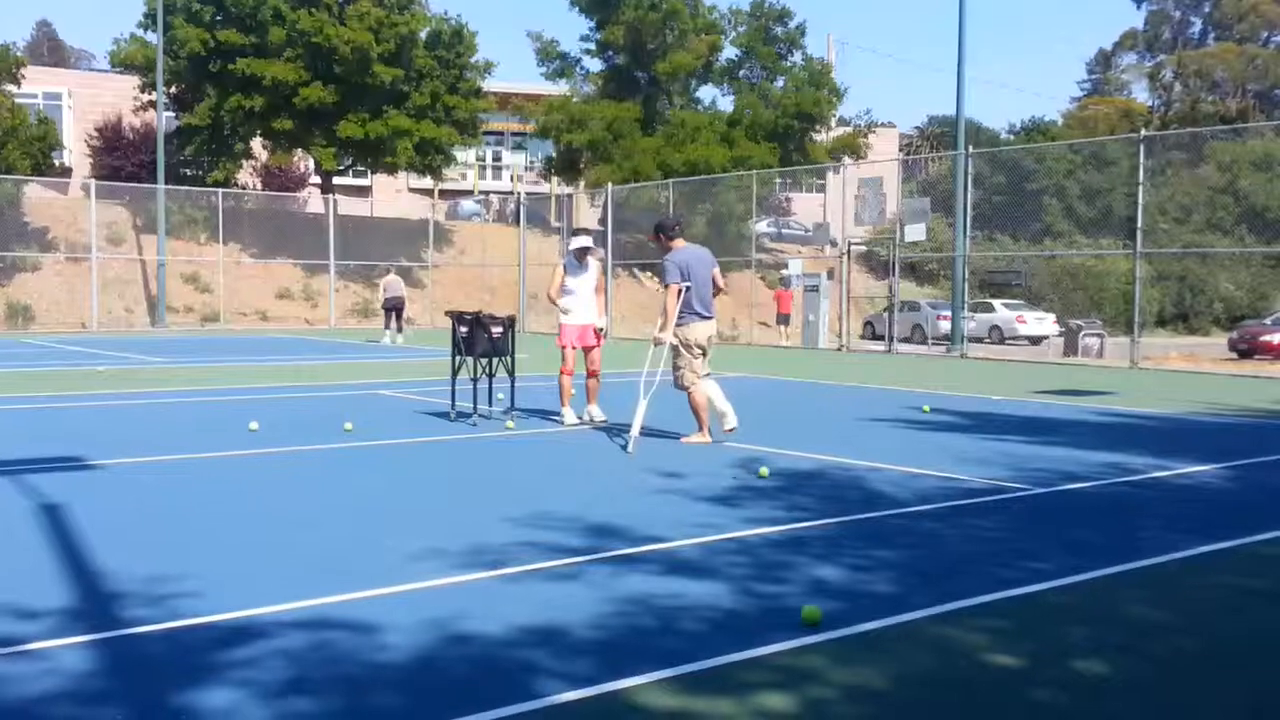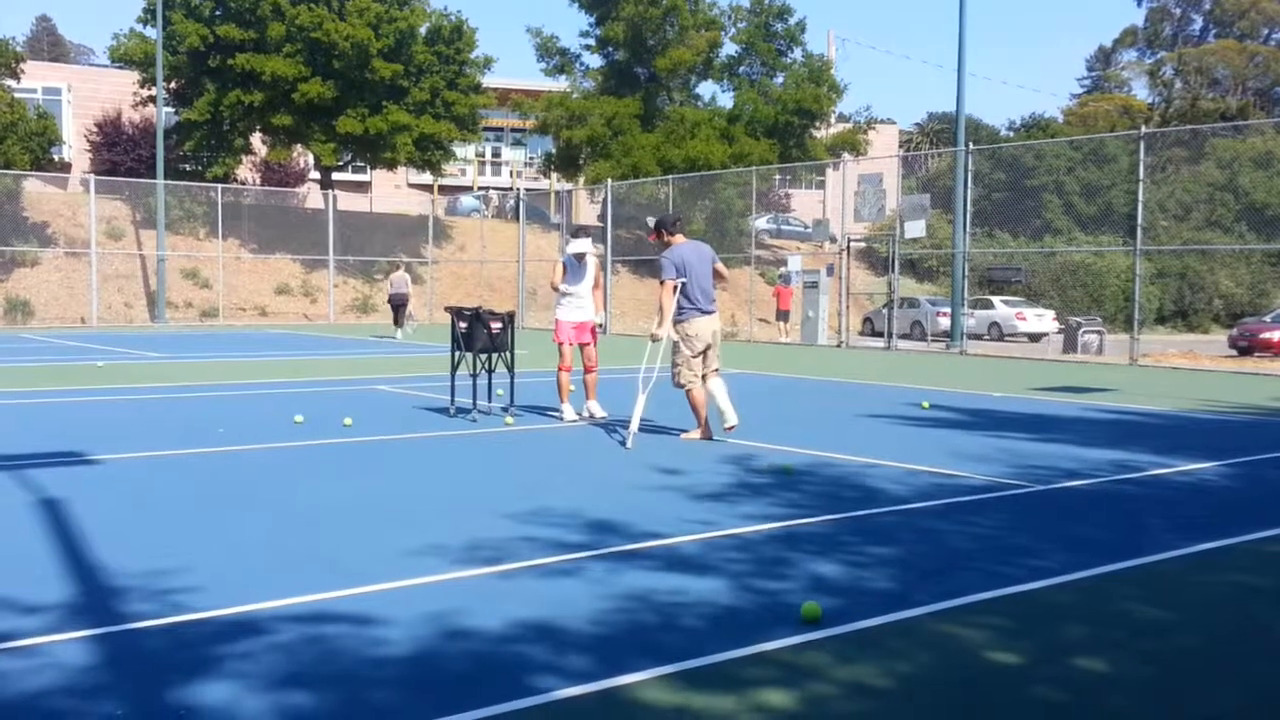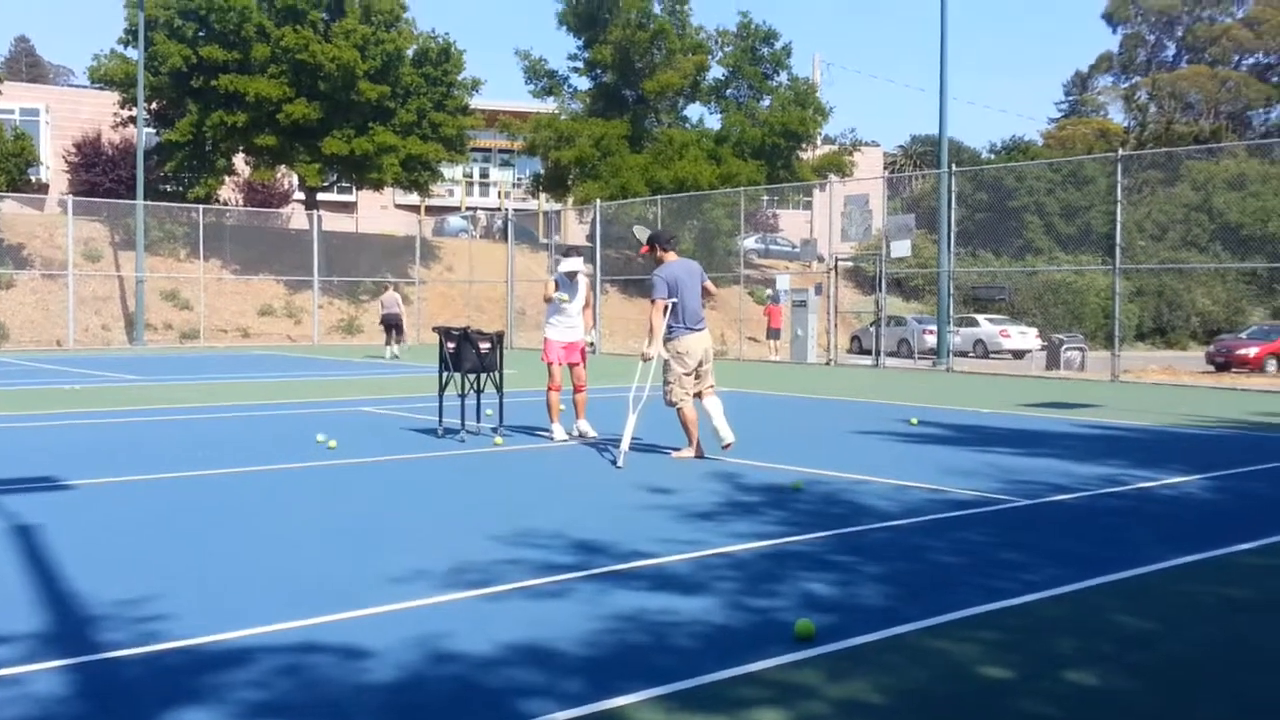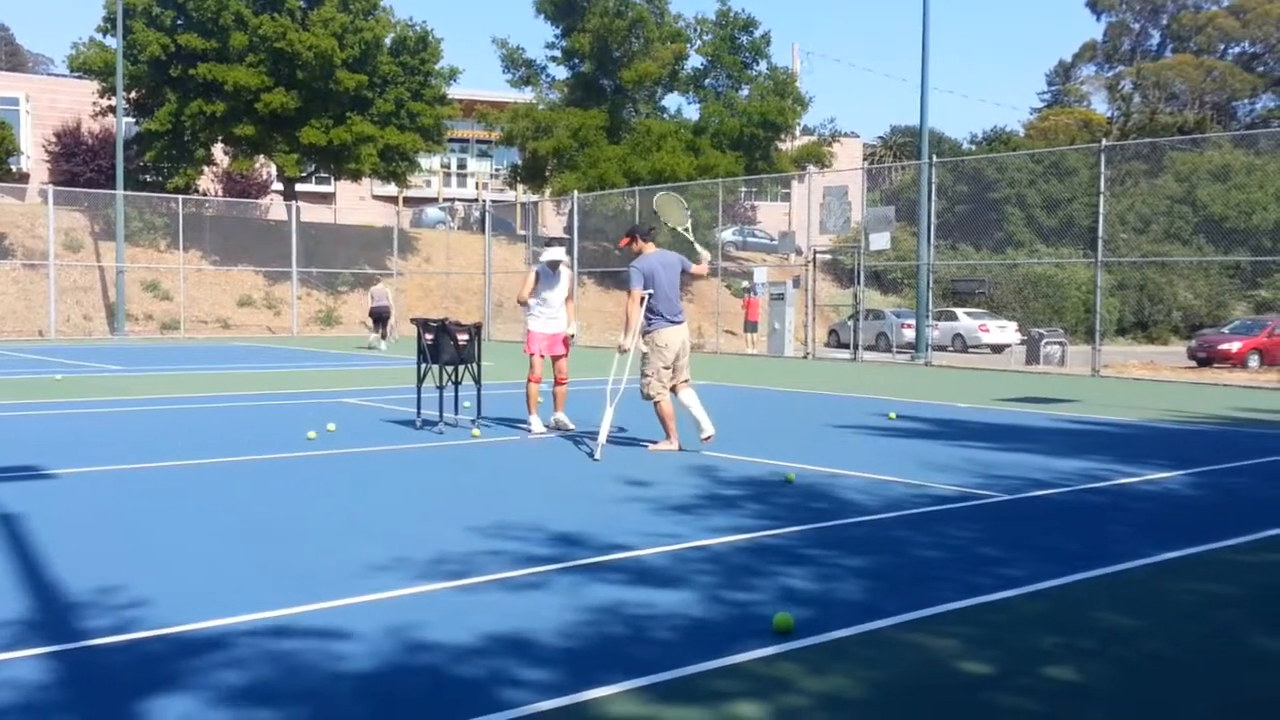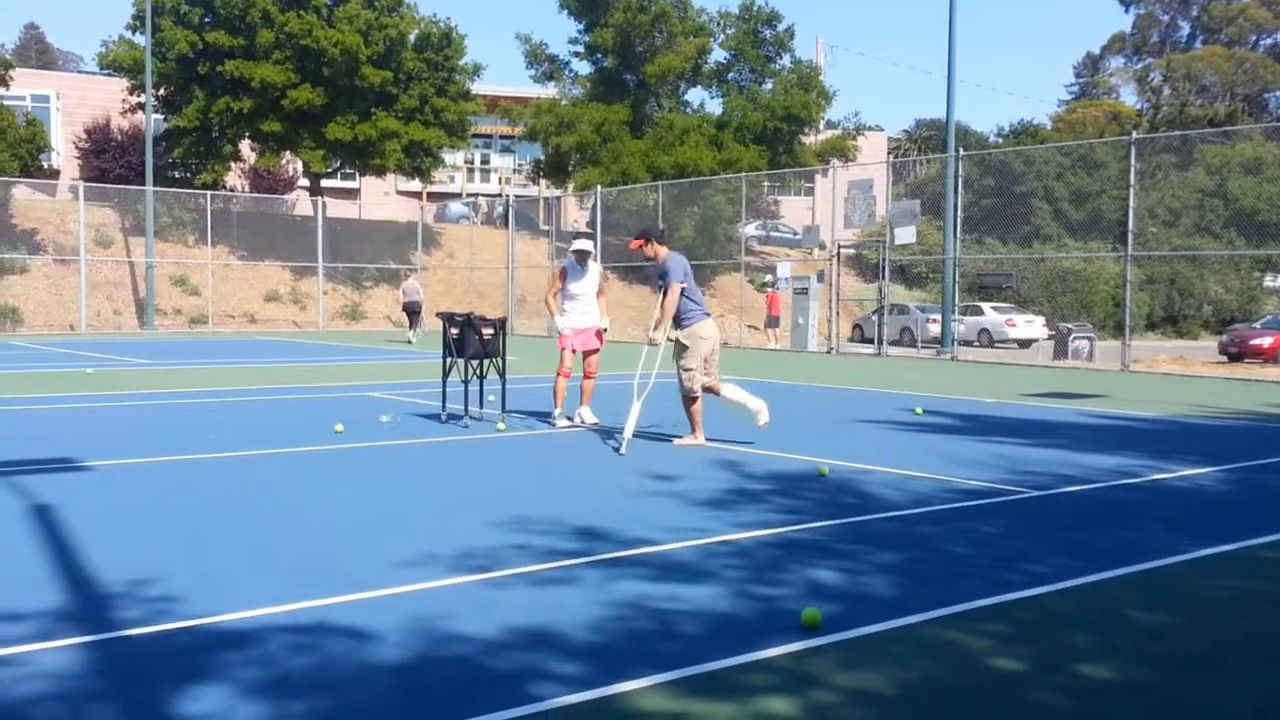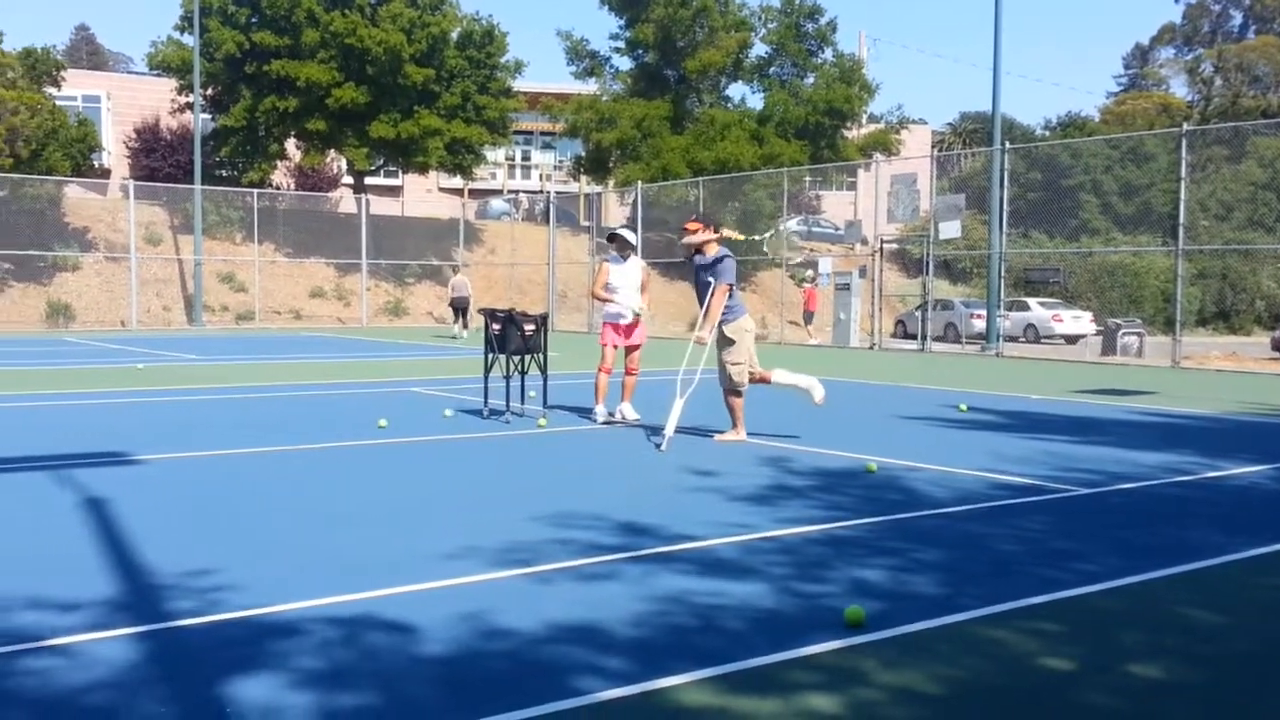
dt=0.5s
person 1, frame 1
left shoulder: (671, 260)
right shoulder: (704, 252)
left elbow: (672, 296)
right elbow: (720, 285)
left wrist: (666, 330)
left hip: (688, 327)
right hip: (708, 323)
left knee: (692, 383)
right knee: (701, 376)
left ankle: (704, 432)
right ankle: (726, 413)
person 1, frame 2
left shoulder: (668, 256)
right shoulder: (704, 248)
left elbow: (667, 292)
right elbow: (724, 275)
left wrist: (663, 325)
left hip: (690, 324)
right hip: (712, 319)
left knee: (690, 380)
right knee: (710, 372)
left ankle: (703, 429)
right ankle: (727, 411)
person 1, frame 3
left shoulder: (660, 274)
right shoulder: (694, 265)
left elbow: (657, 311)
right elbow: (712, 291)
left wrist: (653, 345)
left hip: (681, 342)
right hip: (703, 336)
left knee: (681, 398)
right knee: (706, 389)
left ankle: (694, 447)
right ankle: (723, 430)
person 1, frame 4
left shoulder: (637, 265)
right shoulder: (674, 257)
left elbow: (634, 302)
right elbow: (702, 272)
left wrist: (628, 337)
right wrist: (706, 260)
left hip: (659, 334)
right hip: (681, 329)
left knee: (658, 391)
right knee: (681, 383)
left ankle: (672, 440)
right ankle: (702, 421)
person 1, frame 5
left shoulder: (673, 263)
right shoulder: (663, 266)
left elbow: (671, 298)
right elbow: (668, 300)
left wrist: (658, 331)
right wrist: (658, 327)
left hip: (695, 330)
right hip: (702, 328)
left knee: (690, 387)
right knee: (709, 384)
left ankle: (697, 435)
right ankle: (753, 403)
person 1, frame 6
left shoulder: (724, 258)
right shoulder: (696, 255)
left elbow: (719, 297)
right elbow: (685, 241)
left wrist: (706, 329)
right wrist: (717, 236)
left hip: (735, 324)
right hip: (725, 327)
left knee: (731, 382)
right knee: (753, 374)
left ankle: (738, 430)
right ankle: (805, 382)
person 2, frame 1
left shoulder: (596, 266)
right shoulder: (563, 267)
right elbow: (552, 291)
left wrist: (602, 317)
right wrist: (558, 303)
left hip: (591, 323)
right hip: (570, 322)
left knee: (594, 368)
right knee: (568, 367)
left ankle: (592, 408)
right ankle: (566, 410)
person 2, frame 2
left shoulder: (594, 263)
right shoulder: (563, 264)
right elbow: (554, 282)
left wrist: (599, 313)
right wrist: (560, 288)
left hip: (587, 319)
right hip: (566, 318)
left knee: (591, 363)
right knee: (565, 364)
left ankle: (591, 404)
right ankle: (565, 406)
person 2, frame 3
left shoulder: (585, 282)
right shoulder: (554, 282)
right elbow: (546, 297)
left wrist: (589, 331)
right wrist: (553, 297)
left hip: (576, 338)
right hip: (555, 337)
left knee: (580, 383)
right knee: (555, 383)
left ankle: (580, 424)
right ankle: (555, 426)
person 2, frame 4
left shoulder: (567, 274)
right shoulder: (536, 273)
right elbow: (521, 297)
left wrist: (571, 323)
right wrist: (528, 301)
left hip: (559, 330)
right hip: (538, 329)
left knee: (562, 375)
right knee: (535, 375)
left ankle: (558, 416)
right ankle: (533, 418)
person 2, frame 5
left shoulder: (597, 270)
right shoulder: (564, 270)
right elbow: (550, 296)
left wrist: (604, 318)
right wrist: (556, 318)
left hip: (592, 326)
right hip: (570, 326)
left knee: (591, 370)
right knee: (565, 368)
left ankle: (583, 410)
right ankle: (558, 412)
person 2, frame 6
left shoulder: (640, 265)
right shoulder: (607, 264)
left elbow: (645, 291)
right elbow: (595, 291)
left wrist: (643, 305)
right wrist: (616, 299)
left hip: (635, 321)
right hip: (612, 321)
left knee: (633, 367)
right knee: (606, 364)
left ankle: (625, 406)
right ankle: (599, 408)
